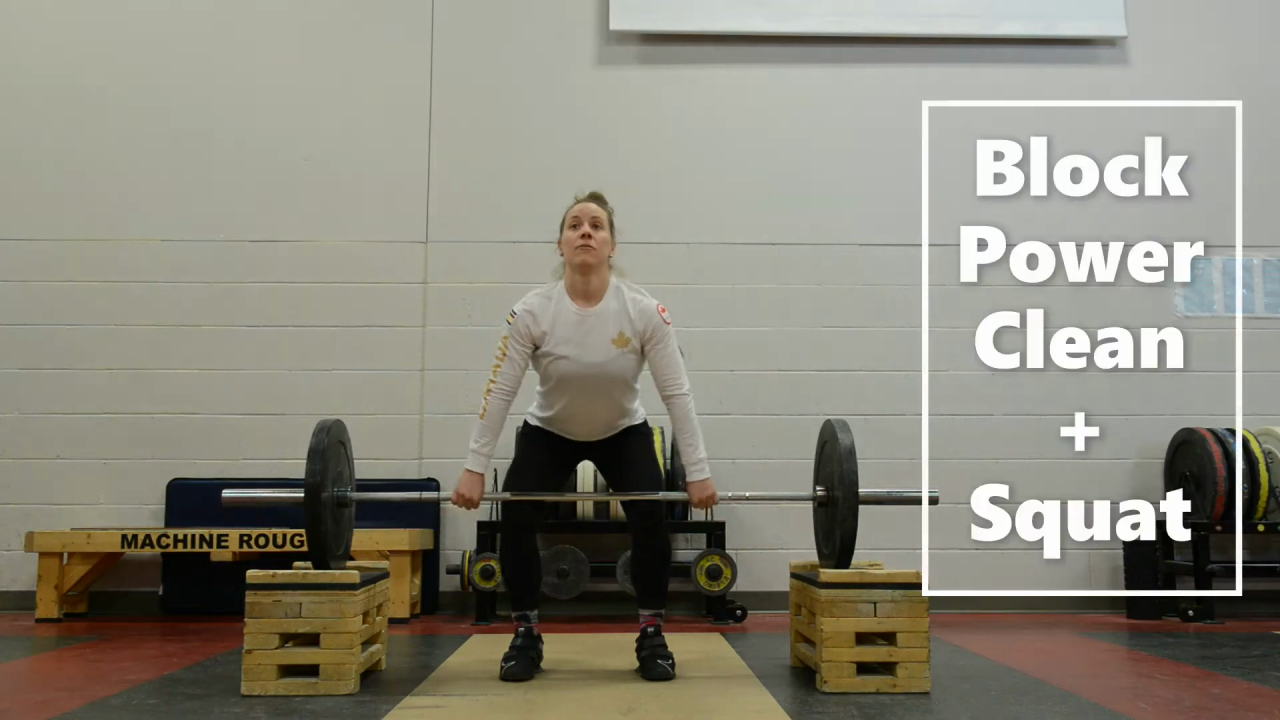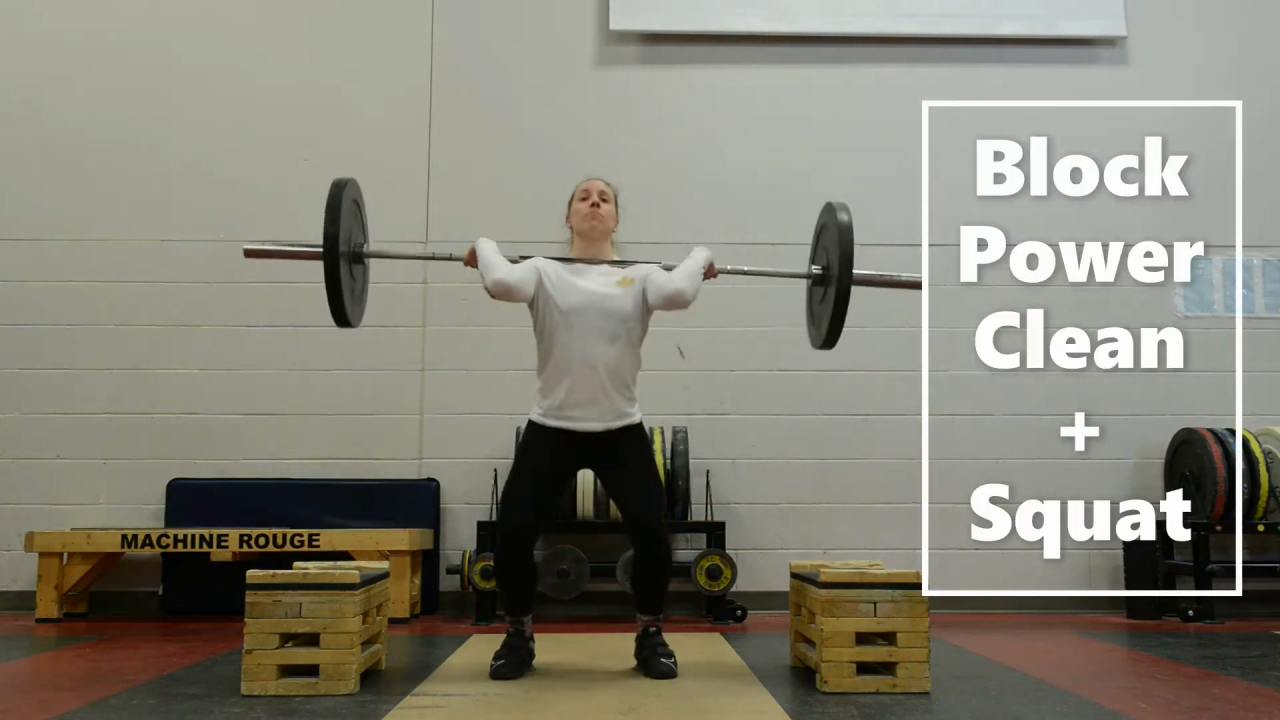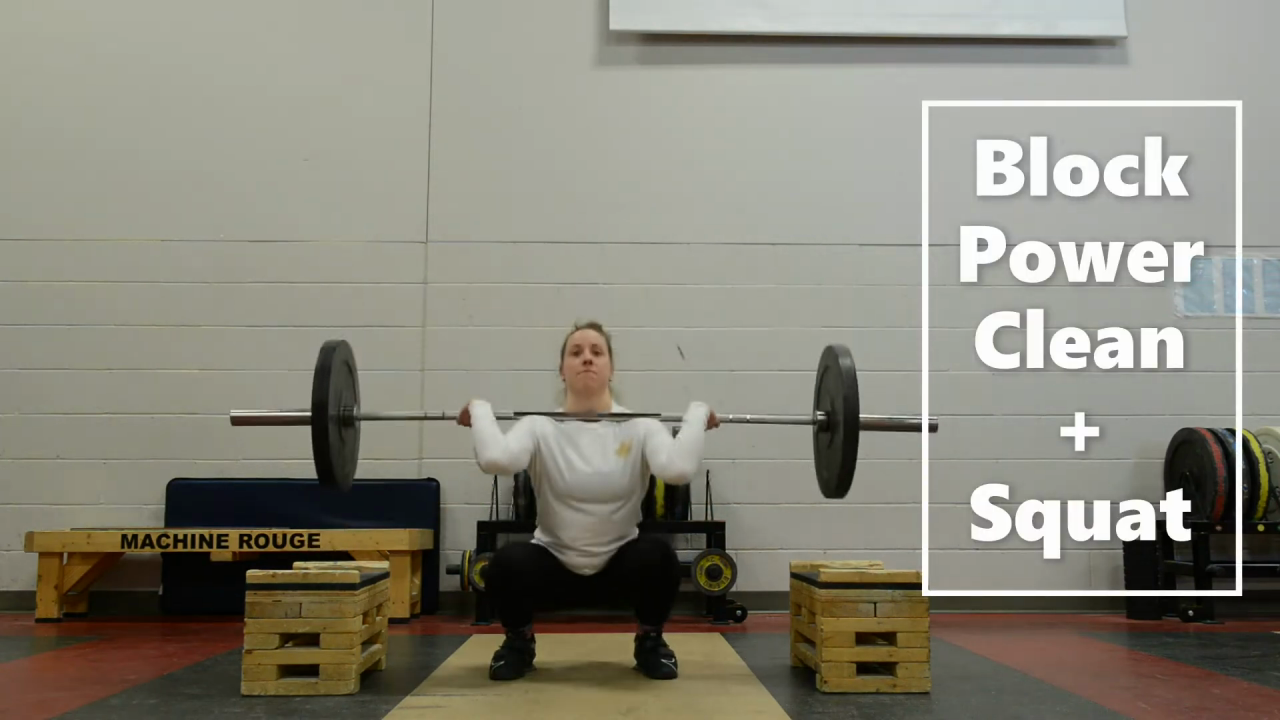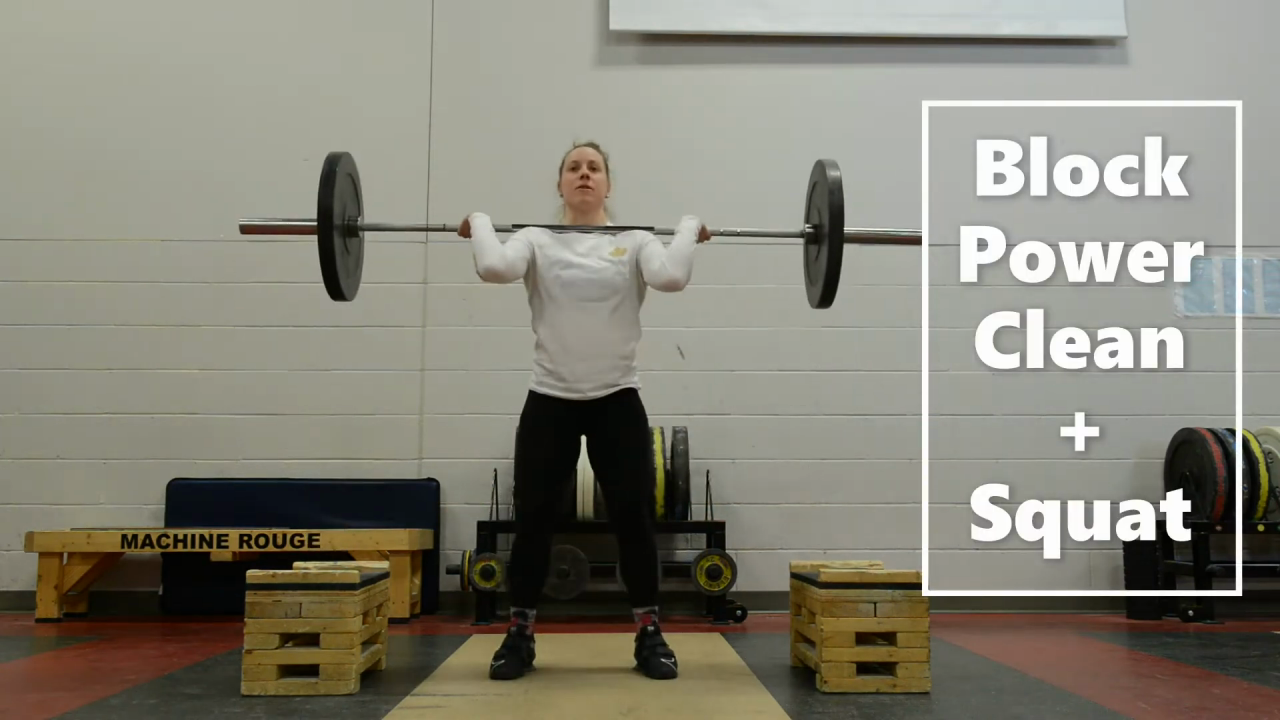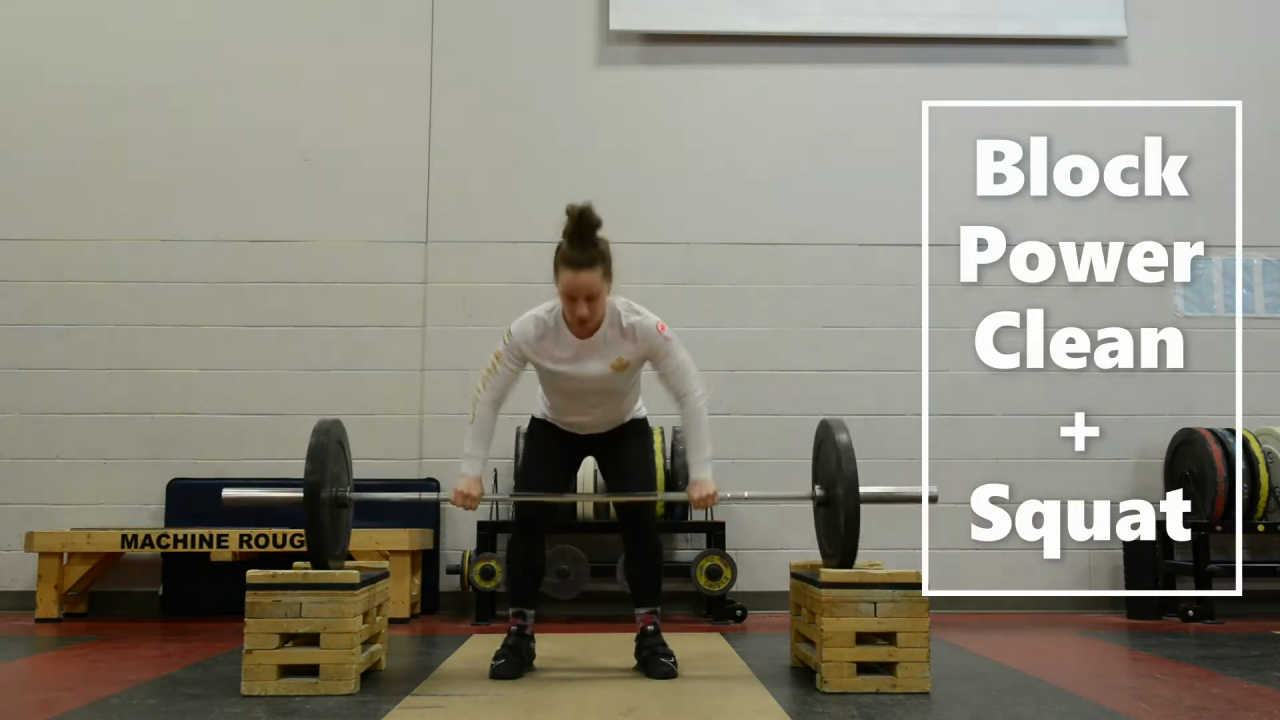
dt=1s
person 1, frame 1
left shoulder: (644, 310)
right shoulder: (532, 310)
left elbow: (676, 392)
right elbow: (500, 390)
left wrist: (698, 472)
right wrist: (474, 467)
left hip: (623, 432)
right hip: (548, 432)
left knee: (650, 518)
right knee: (516, 519)
left ankle: (651, 636)
right ankle: (526, 637)
person 1, frame 2
left shoulder: (639, 274)
right shoulder: (543, 270)
left elbow: (677, 293)
right elbow: (502, 284)
left wrist: (699, 257)
right wrist: (485, 249)
left hip: (620, 429)
right hip: (552, 428)
left knee: (651, 531)
right knee: (513, 533)
left ankle: (650, 636)
right ankle: (519, 637)
person 1, frame 3
left shoulder: (639, 428)
right shoulder: (540, 429)
left elbow: (679, 470)
right elbow: (496, 460)
left wrist: (696, 415)
right wrist: (481, 411)
left hip: (618, 560)
right hip: (554, 562)
left knee: (659, 559)
right knee: (506, 563)
left ankle: (650, 639)
right ankle: (519, 640)
person 1, frame 4
left shoulder: (634, 241)
right shoulder: (536, 240)
left elbow: (672, 277)
right elbow: (494, 267)
left wrist: (688, 231)
right wrist: (481, 226)
left hip: (617, 401)
right hip: (549, 401)
left knee: (633, 518)
right knee: (533, 519)
left ankle: (649, 635)
right ankle: (519, 635)
person 1, frame 5
left shoulder: (643, 326)
right shoulder: (530, 329)
left elbow: (691, 395)
right elbow: (488, 398)
left wrist: (701, 472)
right wrist: (470, 471)
left hip: (624, 429)
right hip: (554, 429)
left knee: (639, 517)
right knee: (529, 517)
left ankle: (650, 635)
right ankle: (518, 636)
